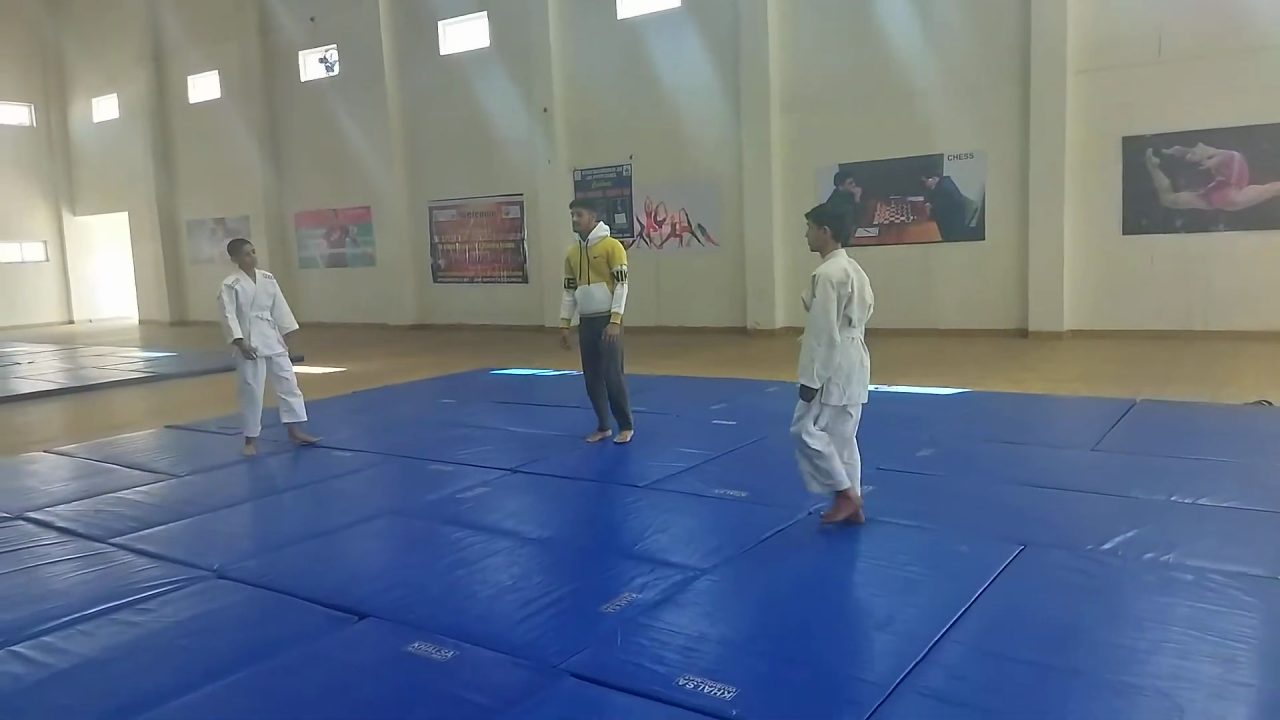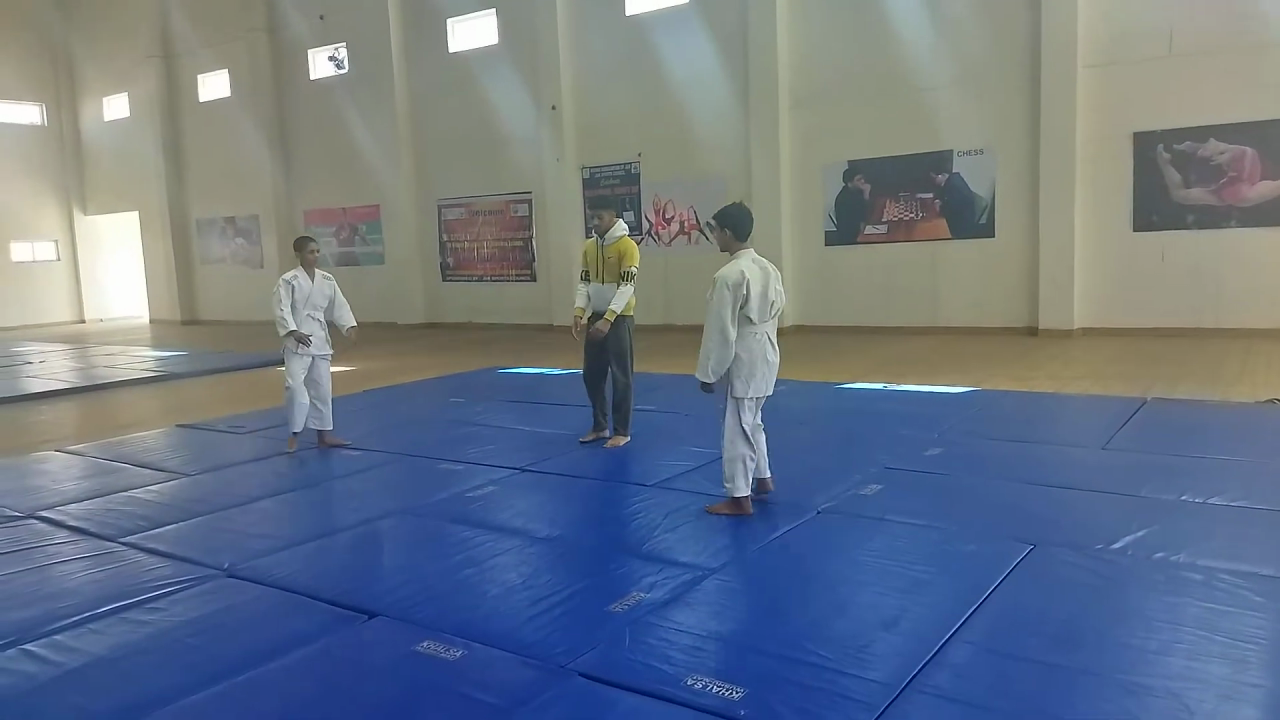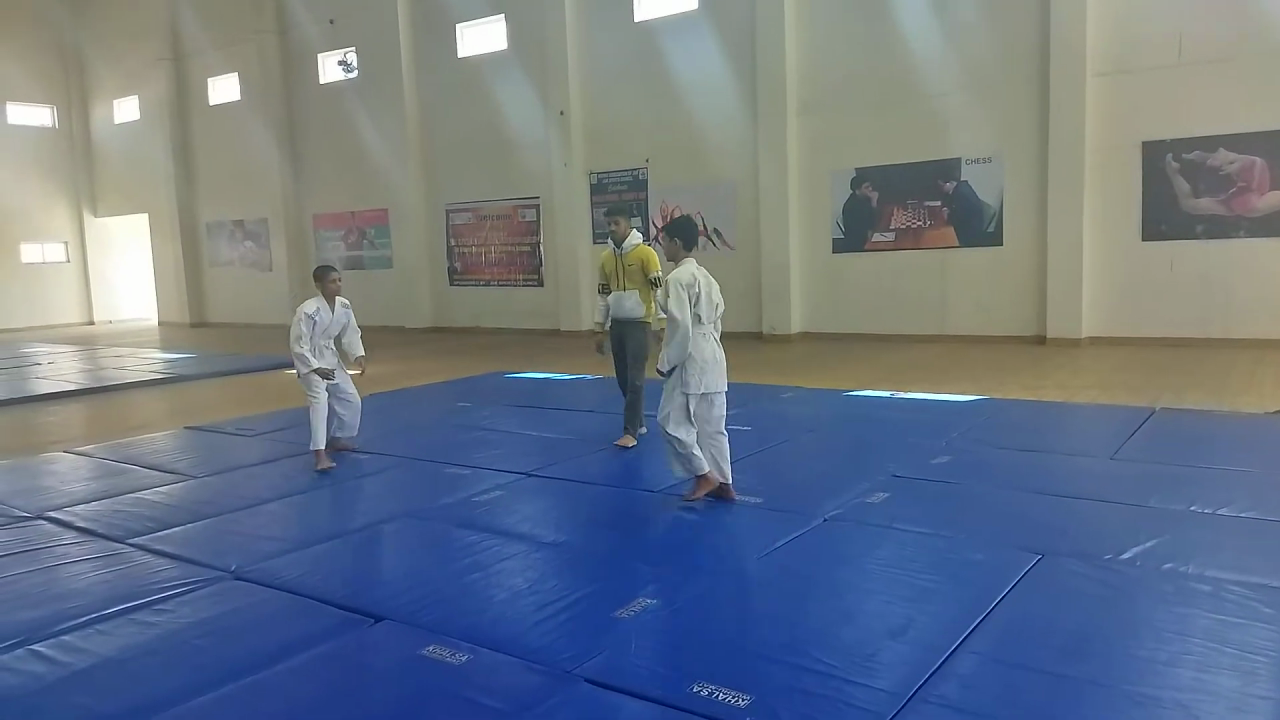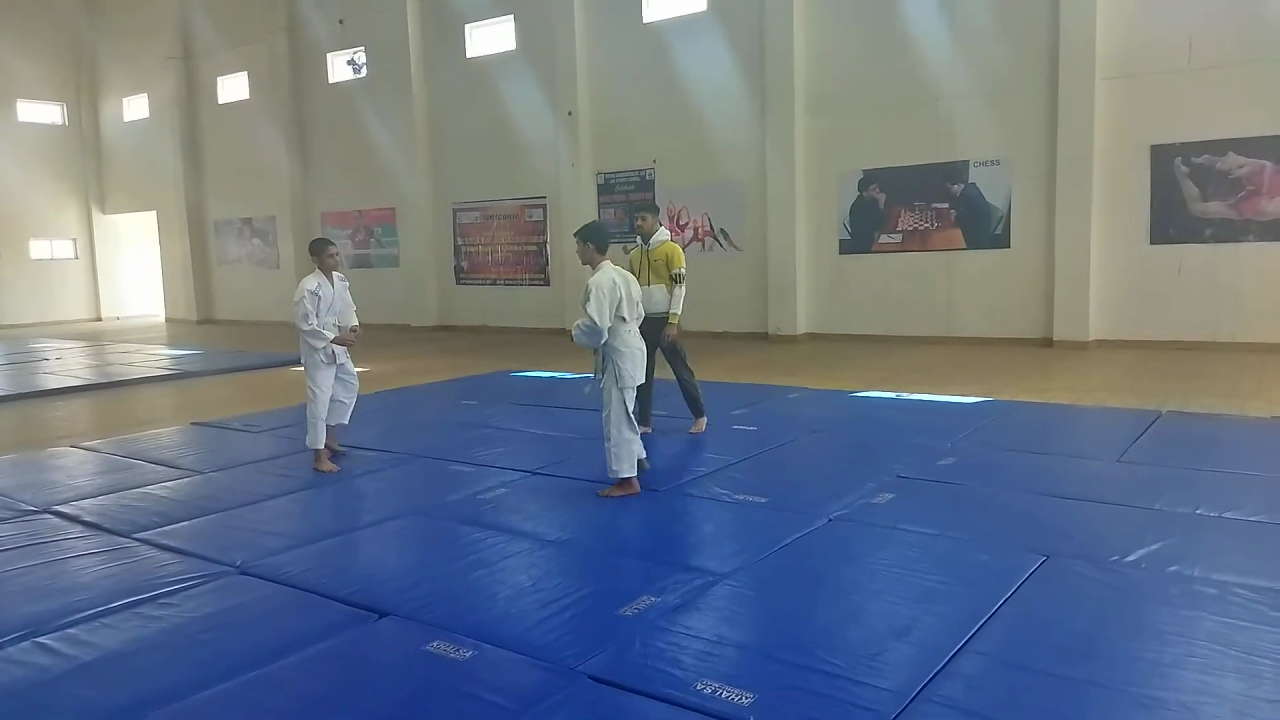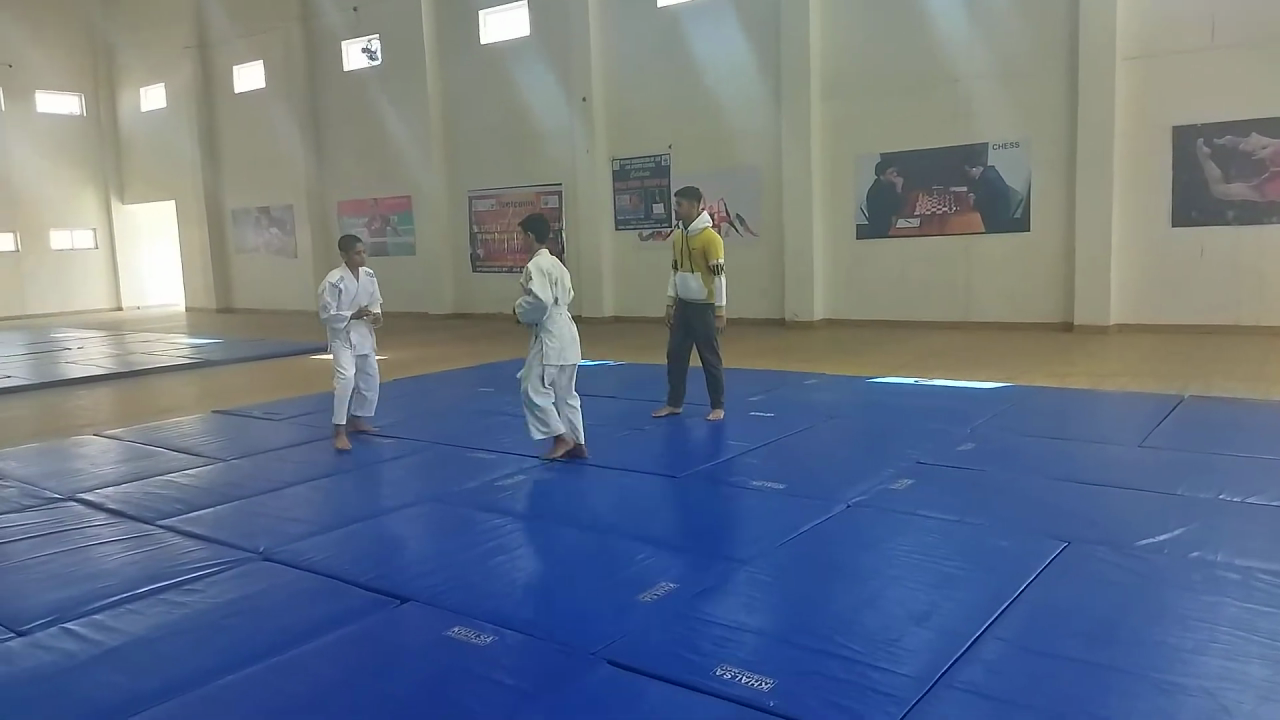
dt=0.5s
person 1, frame 1
left shoulder: (827, 274)
right shoulder: (853, 270)
left elbow: (821, 334)
left wrist: (810, 379)
left hip: (832, 366)
right hip: (853, 359)
left knee: (805, 431)
right knee: (840, 437)
left ankle: (844, 493)
right ankle: (850, 505)
person 1, frame 2
left shoulder: (729, 275)
right shoulder: (768, 268)
left elbow: (720, 330)
left wrist: (708, 372)
left hip: (742, 358)
right hip: (766, 354)
left knee: (739, 428)
right knee: (749, 423)
left ankle: (740, 498)
right ankle: (762, 477)
person 1, frame 3
left shoulder: (678, 278)
right shoulder: (705, 276)
left elbow: (680, 326)
left wrist: (666, 362)
left hip: (691, 359)
right hip: (712, 355)
left knee: (671, 419)
right knee: (712, 423)
left ankle: (703, 474)
right ankle: (722, 482)
person 1, frame 4
left shoulder: (599, 281)
right shoulder: (623, 275)
left elbow: (594, 327)
right elbow: (638, 313)
left wrist: (578, 333)
left hip: (619, 354)
right hip: (629, 347)
left knee: (618, 417)
right knee: (619, 413)
left ankle: (627, 480)
right ankle: (637, 458)
person 1, frame 5
left shoulder: (536, 265)
right shoulder: (555, 263)
left elbow: (539, 302)
left wrist: (520, 309)
right wrist: (527, 311)
left hip: (550, 336)
right hip: (563, 331)
left knee: (533, 389)
right knee: (565, 393)
left ankle: (560, 437)
right ankle: (576, 443)
person 2, frame 1
left shoulder: (611, 246)
right shoulder: (572, 252)
left elbow: (621, 285)
right elbow: (569, 291)
left wrist: (615, 321)
right wrist: (565, 325)
left hip: (607, 320)
right hip: (586, 322)
left knee: (611, 374)
right knee: (592, 378)
left ankle: (626, 426)
right ankle: (603, 426)
person 2, frame 2
left shoulder: (627, 246)
right shoulder: (589, 246)
left elbow: (627, 286)
right elbow: (584, 283)
left wrist: (607, 319)
right wrist: (579, 313)
left hip: (618, 319)
right hip: (596, 318)
left knee: (620, 377)
right knee: (591, 375)
left ankle: (621, 431)
right ankle: (600, 426)
person 2, frame 3
left shoulder: (645, 253)
right shoulder: (606, 258)
left elbow: (658, 289)
right elbow: (603, 296)
left wrist: (661, 323)
right wrist: (599, 330)
left hip: (639, 324)
right hip: (617, 325)
left knee: (634, 379)
right knee: (624, 380)
left ankle: (630, 433)
right ankle: (637, 422)
person 2, frame 4
left shoulder: (671, 249)
right shoulder: (635, 255)
left elbow: (679, 288)
left wrist: (672, 322)
left hip: (666, 321)
right hip: (643, 321)
left knee: (681, 371)
right knee: (642, 374)
left ankle: (700, 416)
right ankle: (644, 423)
person 2, frame 5
left shoulder: (710, 237)
right shoulder: (677, 236)
left elbow: (719, 277)
left wrist: (720, 312)
right wrist: (670, 303)
left hip: (705, 307)
right hip: (683, 306)
left knee: (710, 359)
right knee: (675, 355)
left ankle: (718, 406)
right ankle: (674, 403)
person 3, frame 1
left shoulder: (268, 279)
right shoulder: (230, 285)
left elbow: (279, 308)
right elbow: (229, 316)
left wrist: (288, 333)
right wrist: (240, 343)
left hip: (273, 339)
right hip: (251, 342)
left knee: (288, 383)
right knee: (251, 392)
left ankle: (294, 431)
right ankle: (250, 439)
person 3, frame 2
left shoulder: (327, 280)
right shoulder: (288, 280)
left elbow: (339, 306)
right elbow: (282, 311)
left wrist: (349, 326)
right wrist: (294, 333)
left hip: (320, 339)
right hip: (297, 341)
left knee: (322, 389)
right knee: (295, 387)
left ankle: (323, 434)
right ankle: (294, 434)
person 3, frame 3
left shoulder: (344, 306)
right shoulder: (308, 311)
left elbow: (351, 334)
right elbow: (298, 345)
left wrist: (358, 355)
right wrist: (316, 369)
left hip: (331, 360)
right hip: (312, 364)
left knee: (351, 401)
right knee: (319, 403)
left ankle: (336, 439)
right ankle: (320, 456)
person 3, frame 4
left shoulder: (340, 280)
right shoulder: (309, 288)
left elbow: (347, 308)
right elbow: (305, 325)
left wrist: (353, 326)
right wrist: (334, 338)
left hip: (336, 345)
right hip: (317, 348)
left knee: (348, 385)
right knee: (319, 398)
left ankle: (329, 436)
right ankle: (319, 455)
person 3, frame 5
left shoulder: (369, 275)
right shoulder: (333, 281)
left elbow: (375, 301)
right elbow: (326, 314)
left wrist: (376, 314)
right wrist: (353, 316)
left hip: (364, 334)
right hip: (342, 337)
left knee: (370, 379)
right knee: (345, 378)
left ankle: (357, 420)
right ankle: (340, 432)
